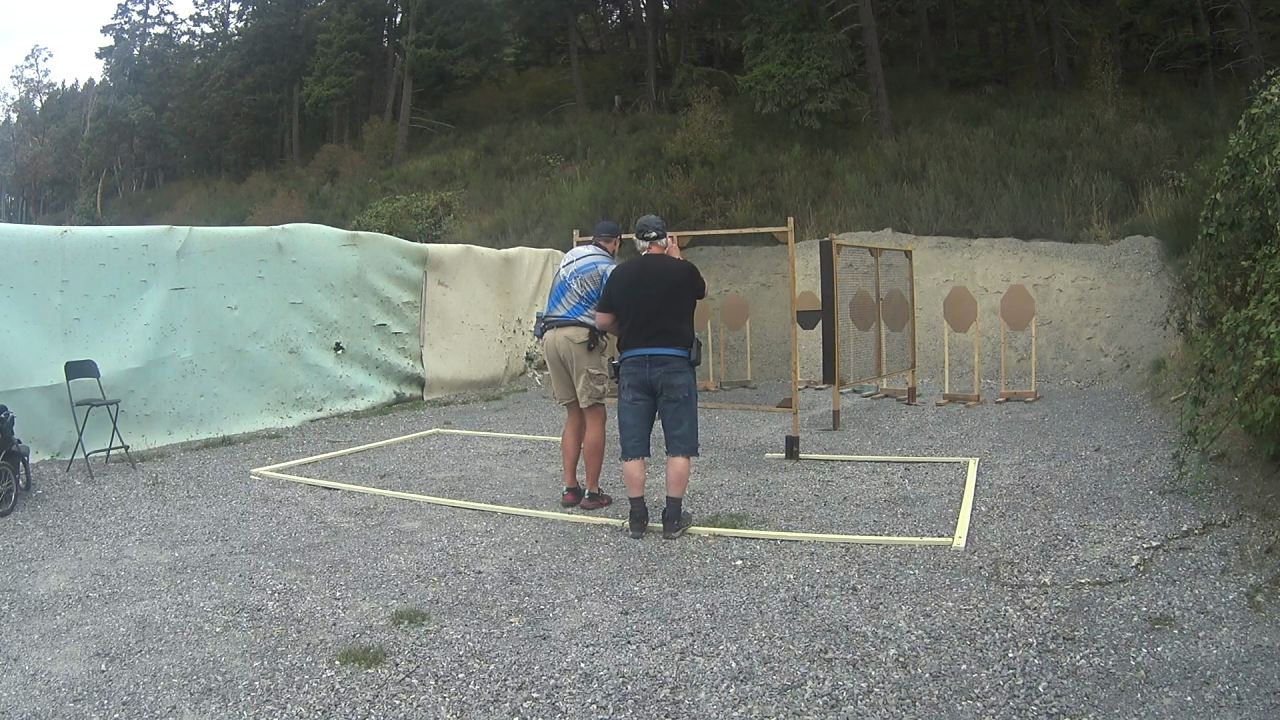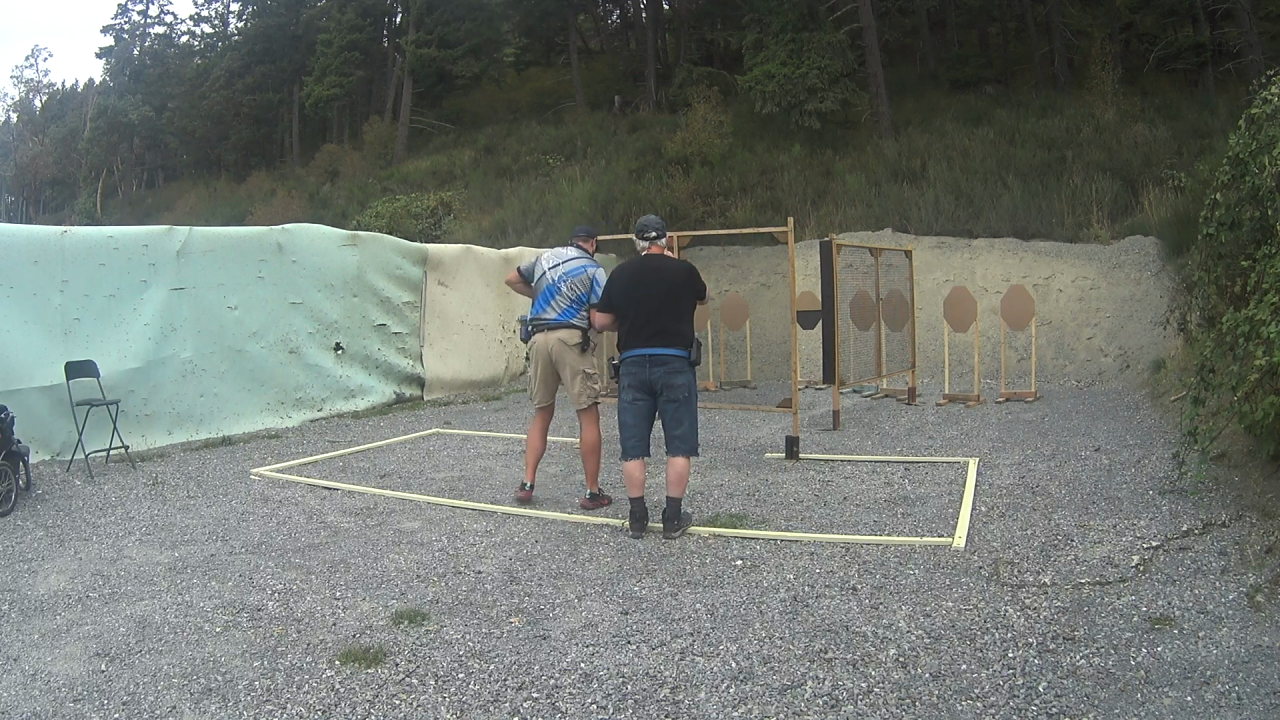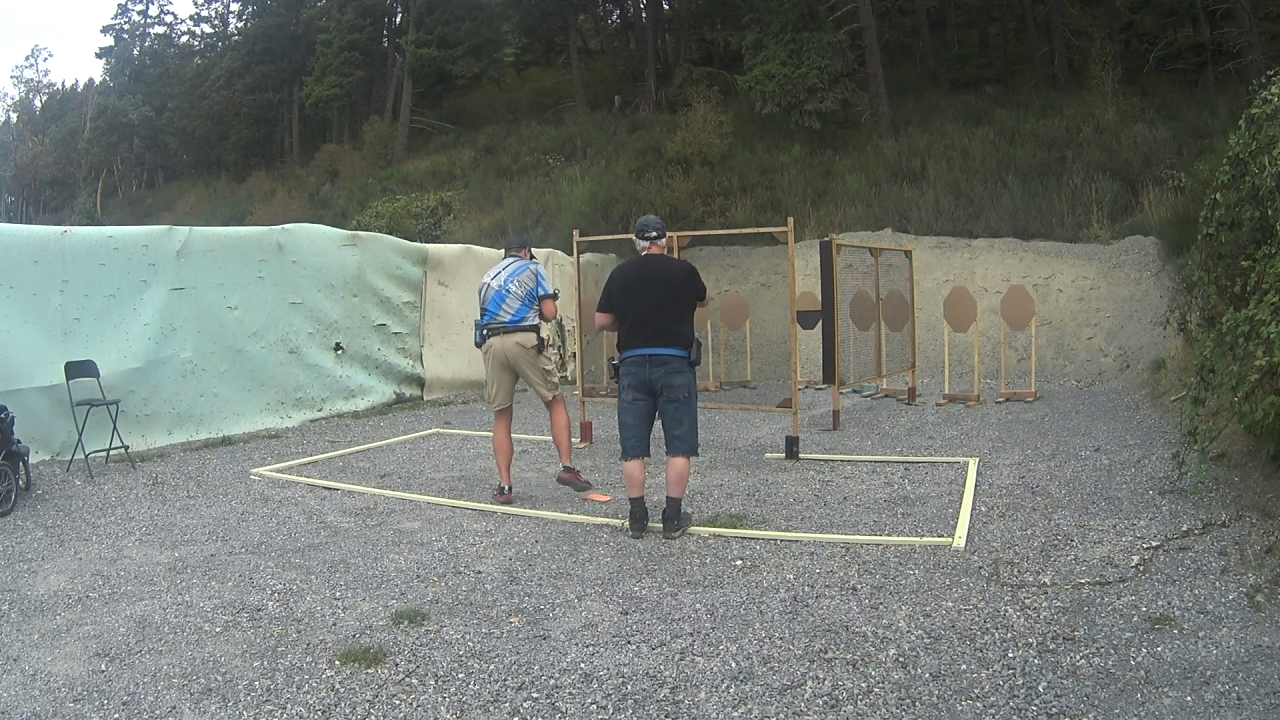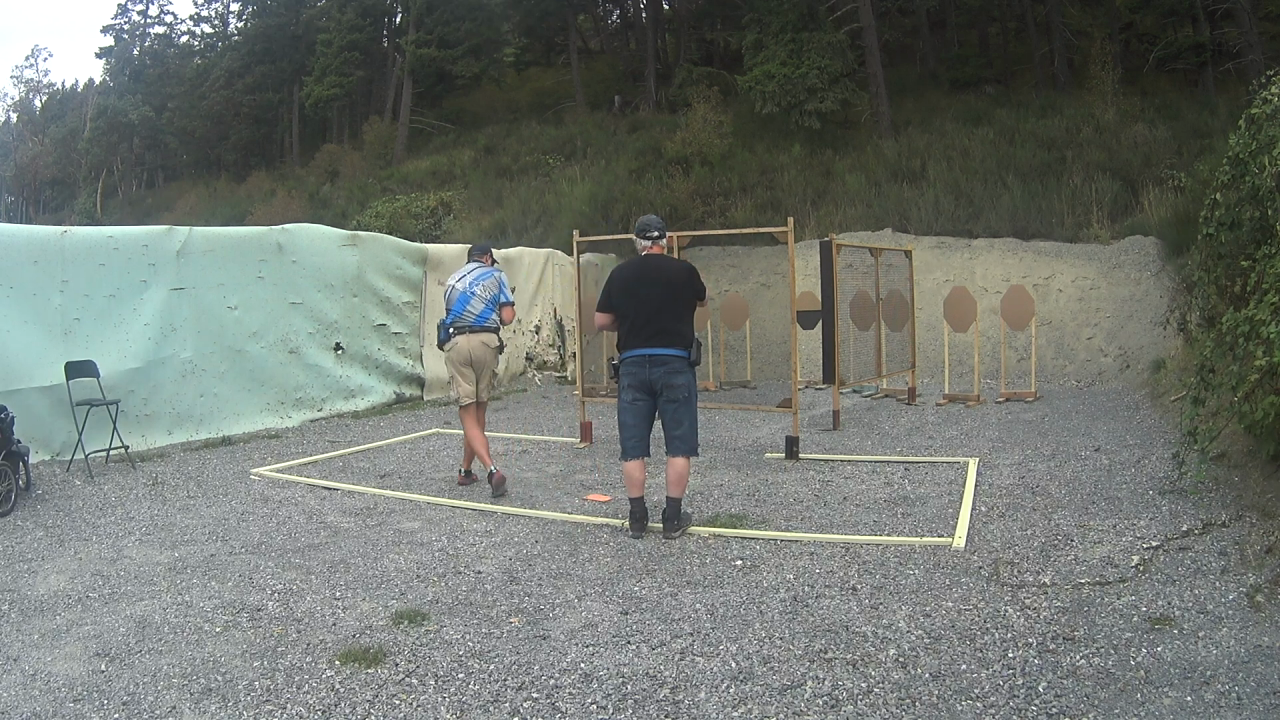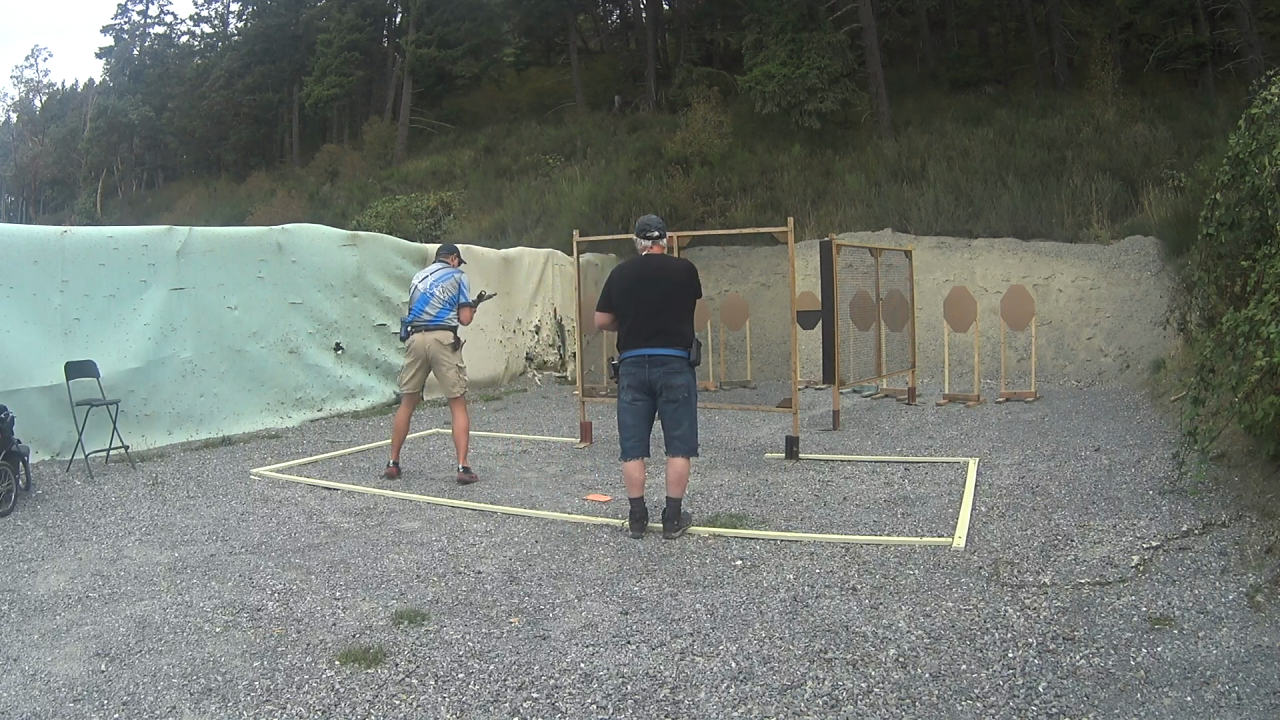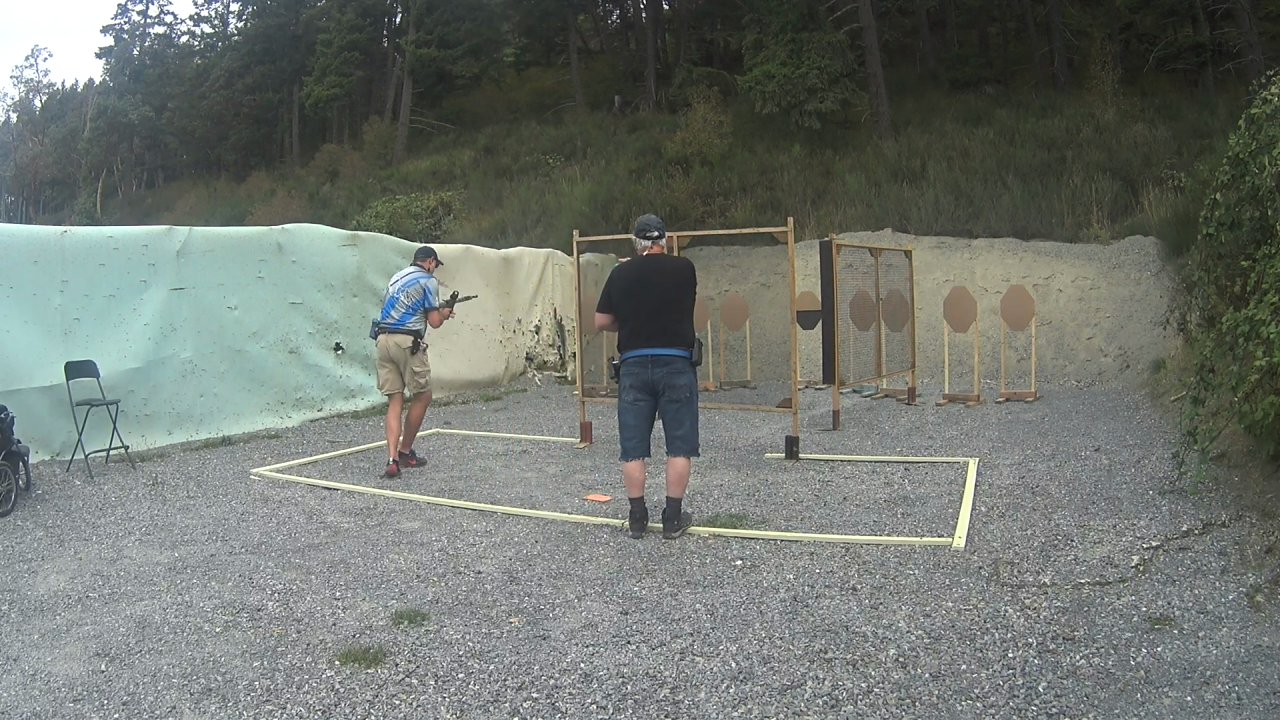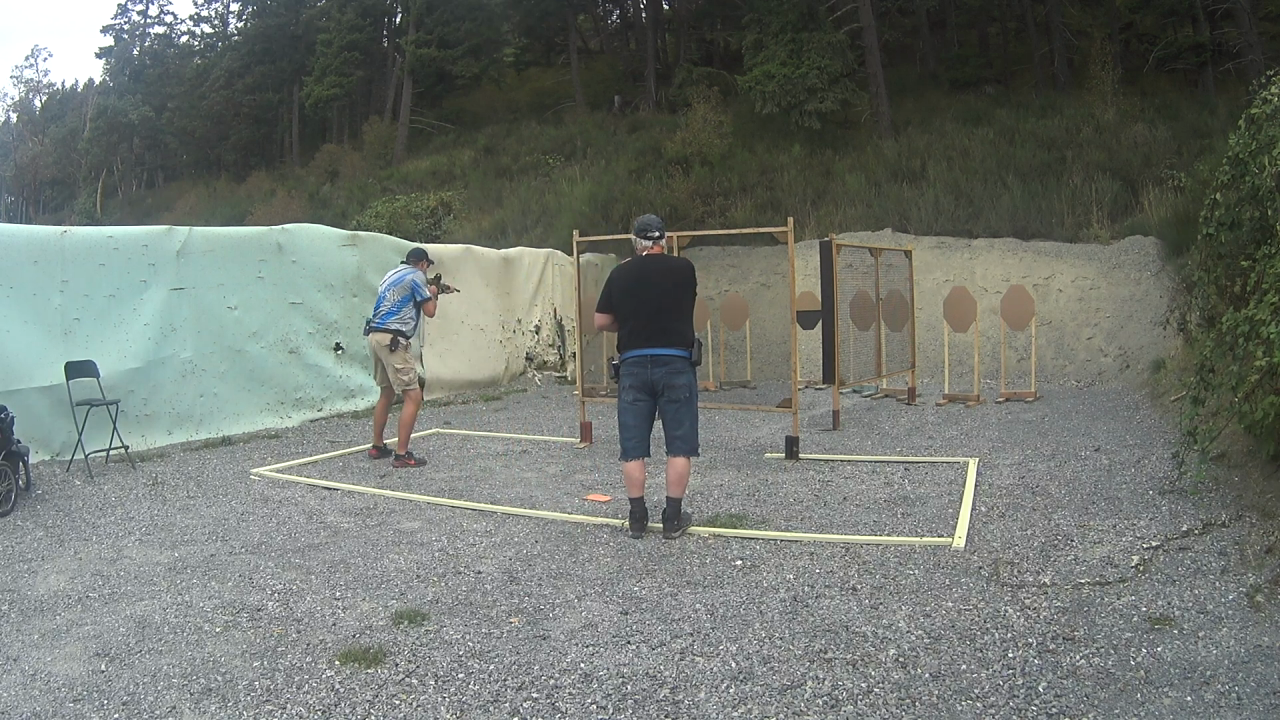
dt=0.4s
person 1, frame 1
left shoulder: (620, 273)
right shoulder: (683, 270)
left elbow: (602, 320)
right elbow: (702, 291)
left hip: (633, 365)
right hip: (674, 364)
left knee: (633, 447)
right knee: (678, 446)
left ankle: (637, 518)
right ankle: (673, 518)
person 1, frame 2
left shoulder: (620, 274)
right shoulder: (683, 270)
left elbow: (601, 322)
right elbow: (703, 298)
left hip: (633, 365)
right hip: (674, 364)
left knee: (633, 447)
right knee: (678, 446)
left ankle: (637, 518)
right ankle: (673, 518)
person 1, frame 3
left shoulder: (620, 273)
right shoulder: (684, 270)
left elbow: (601, 321)
right elbow: (702, 301)
left hip: (633, 366)
right hip: (674, 364)
left knee: (633, 447)
right knee: (678, 446)
left ankle: (637, 518)
right ankle: (673, 518)
person 1, frame 4
left shoulder: (620, 273)
right shoulder: (683, 270)
left elbow: (601, 322)
right elbow: (702, 301)
left hip: (633, 365)
right hip: (674, 365)
left knee: (633, 447)
right knee: (678, 446)
left ankle: (637, 518)
right ankle: (673, 518)
person 1, frame 5
left shoulder: (620, 273)
right shoulder: (684, 269)
left elbow: (601, 321)
left hip: (633, 365)
right hip: (674, 364)
left knee: (633, 447)
right knee: (678, 446)
left ankle: (637, 517)
right ankle: (673, 518)
person 1, frame 6
left shoulder: (620, 273)
right shoulder: (684, 268)
left elbow: (602, 322)
left hip: (634, 365)
right hip: (676, 364)
left knee: (633, 447)
right knee: (679, 445)
left ankle: (637, 518)
right ankle: (673, 518)
person 1, frame 7
left shoulder: (620, 274)
right shoulder: (683, 269)
left elbow: (601, 323)
left hip: (633, 366)
right hip: (675, 364)
left knee: (633, 447)
right knee: (679, 445)
left ankle: (637, 518)
right ankle: (673, 518)
person 2, frame 1
left shoulder: (570, 255)
right shoulder: (608, 267)
left elbow: (557, 298)
left hip: (551, 336)
right hip: (580, 338)
left knee: (574, 415)
right knee: (594, 416)
left ankle: (569, 488)
right ankle: (592, 492)
person 2, frame 2
left shoulder: (546, 257)
right shoulder: (594, 270)
left elbow: (511, 280)
left hip: (538, 339)
right hip: (571, 340)
left knee: (542, 415)
right knee: (588, 417)
left ankle: (527, 484)
right ankle: (593, 492)
person 2, frame 3
left shoulder: (488, 278)
right shoulder: (534, 268)
right elbow: (549, 313)
left hip: (493, 344)
right hip: (525, 342)
left knee: (501, 418)
right knee: (555, 403)
left ankle: (504, 486)
right ankle: (566, 467)
person 2, frame 4
left shoulder: (452, 280)
right shoulder: (497, 275)
right elbow: (507, 318)
left hip: (456, 343)
right hip: (486, 342)
left knee: (468, 415)
right knee: (479, 409)
left ankle: (492, 471)
right ankle: (466, 470)
person 2, frame 5
left shoulder: (418, 277)
right shoulder: (459, 276)
right elbow: (465, 318)
right wrist: (471, 308)
left hip: (415, 340)
right hip: (443, 340)
left knee: (408, 402)
right knee: (458, 404)
left ankle: (393, 463)
right ankle: (463, 466)
person 2, frame 6
left shoulder: (397, 277)
right shoulder: (428, 281)
right elbow: (434, 322)
left wrist: (436, 308)
right wrist: (444, 313)
left hip: (384, 340)
right hip: (407, 343)
left knee: (395, 402)
right knee: (422, 397)
left ankle: (393, 459)
right ankle: (405, 452)
person 2, frame 7
left shoulder: (393, 274)
right shoulder: (416, 276)
right elbow: (430, 312)
left wrist: (426, 292)
right wrist: (433, 294)
left hip: (377, 338)
right hip: (393, 341)
left knee: (387, 392)
right knee: (413, 396)
left ankle: (377, 445)
right ankle: (402, 454)
